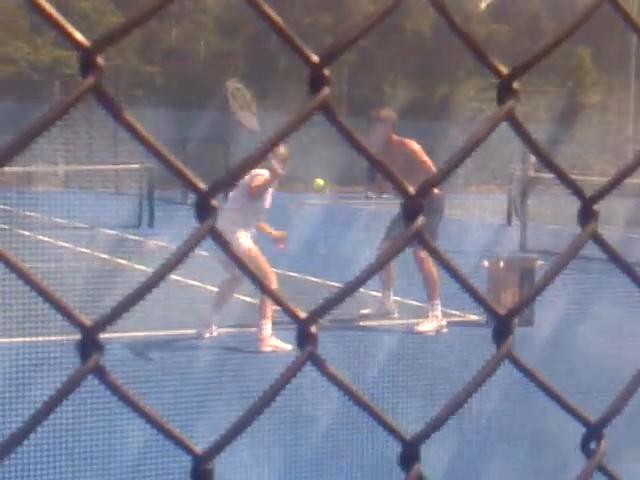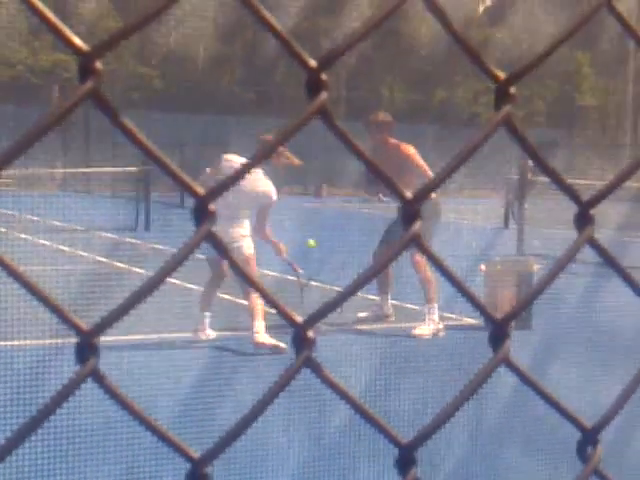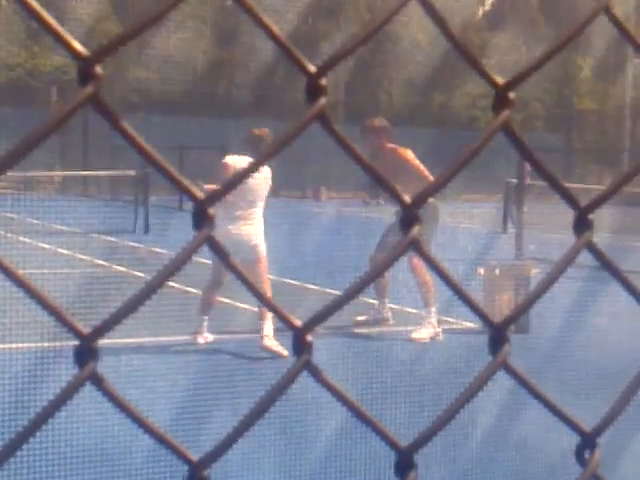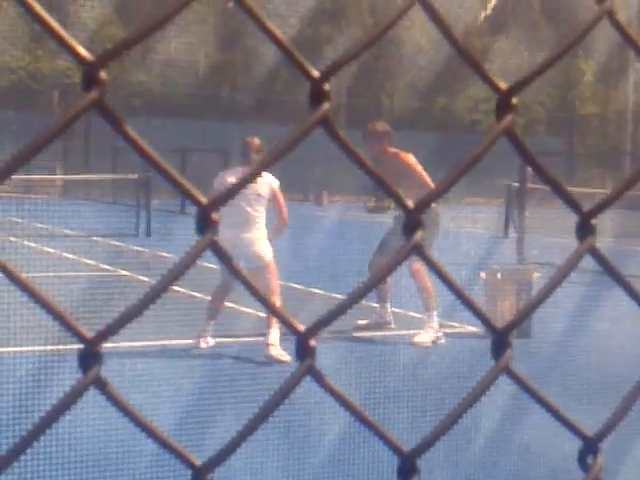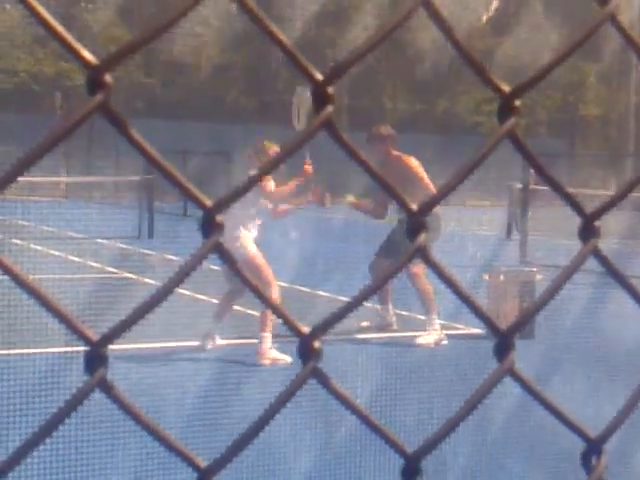
dt=0.2s
person 1, frame 1
left shoulder: (407, 147)
right shoulder: (381, 153)
left elbow: (433, 175)
right elbow: (380, 187)
left wrist: (413, 189)
left hip: (428, 203)
left knee: (421, 254)
right knee: (384, 251)
left ankle: (436, 316)
right ankle: (387, 304)
person 1, frame 2
left shoulder: (403, 151)
right shoulder: (378, 157)
left elbow: (429, 180)
right elbow: (371, 187)
left wrist: (408, 192)
right wrist: (378, 188)
left hip: (425, 207)
left knee: (417, 258)
right knee: (380, 255)
left ankle: (433, 319)
right ankle: (384, 307)
person 1, frame 3
left shoulder: (401, 155)
right shoulder: (376, 162)
left elbow: (430, 182)
right elbow: (375, 193)
left wrist: (405, 195)
right wrist: (373, 193)
left hip: (423, 212)
left knee: (415, 262)
right knee: (377, 259)
left ankle: (431, 322)
right ankle: (382, 311)
person 1, frame 4
left shoulder: (403, 159)
right shoulder: (379, 167)
left elbow: (430, 189)
left wrist: (406, 200)
left hip: (424, 217)
right hip: (404, 219)
left knee: (415, 266)
right knee: (376, 264)
left ankle: (433, 326)
right ankle: (384, 315)
person 1, frame 5
left shoulder: (406, 163)
right shoulder: (383, 171)
left elbow: (432, 194)
right elbow: (380, 213)
left wrist: (407, 202)
right wrist: (355, 203)
left hip: (424, 220)
right hip: (406, 222)
left knee: (414, 270)
right knee: (377, 267)
left ankle: (435, 329)
right ankle: (387, 317)
person 2, frame 1
left shoulder: (258, 176)
right shoulder: (263, 174)
right elbow: (252, 192)
left wrist: (272, 233)
right wrist: (272, 180)
left hip: (221, 234)
right hip: (234, 236)
left knee: (235, 278)
right knee: (270, 283)
left ankle: (210, 326)
right ankle: (266, 337)
person 2, frame 2
left shoulder: (229, 160)
right shoulder: (268, 188)
left elbow: (204, 182)
right elbow: (261, 231)
right wrist: (276, 245)
left hip: (210, 231)
right hip: (236, 237)
left knee: (217, 277)
right knee: (252, 289)
left ankle: (204, 327)
right ankle: (259, 332)
person 2, frame 3
left shoulder: (231, 162)
right shoulder: (267, 172)
left elbow: (226, 198)
left wrist: (208, 189)
left hip: (224, 235)
right hip: (251, 237)
left knee: (215, 281)
right knee: (263, 290)
left ankle: (202, 330)
right ankle: (268, 336)
person 2, frame 4
left shoulder: (222, 178)
right shoulder: (269, 181)
left elbow: (215, 212)
right elbow: (283, 220)
right wrist: (274, 233)
left hip: (228, 241)
right hip: (255, 244)
left knee: (224, 286)
right knee: (273, 293)
left ankle: (206, 335)
right ankle: (273, 344)
person 2, frame 5
left shoulder: (258, 179)
right shoulder: (261, 177)
left elbow: (272, 208)
right elbow: (276, 195)
left wrist: (296, 204)
right wrist: (302, 179)
left hip: (226, 241)
right hip: (238, 240)
left knee: (236, 289)
right knee: (271, 292)
left ankle: (212, 334)
right ankle: (265, 348)
